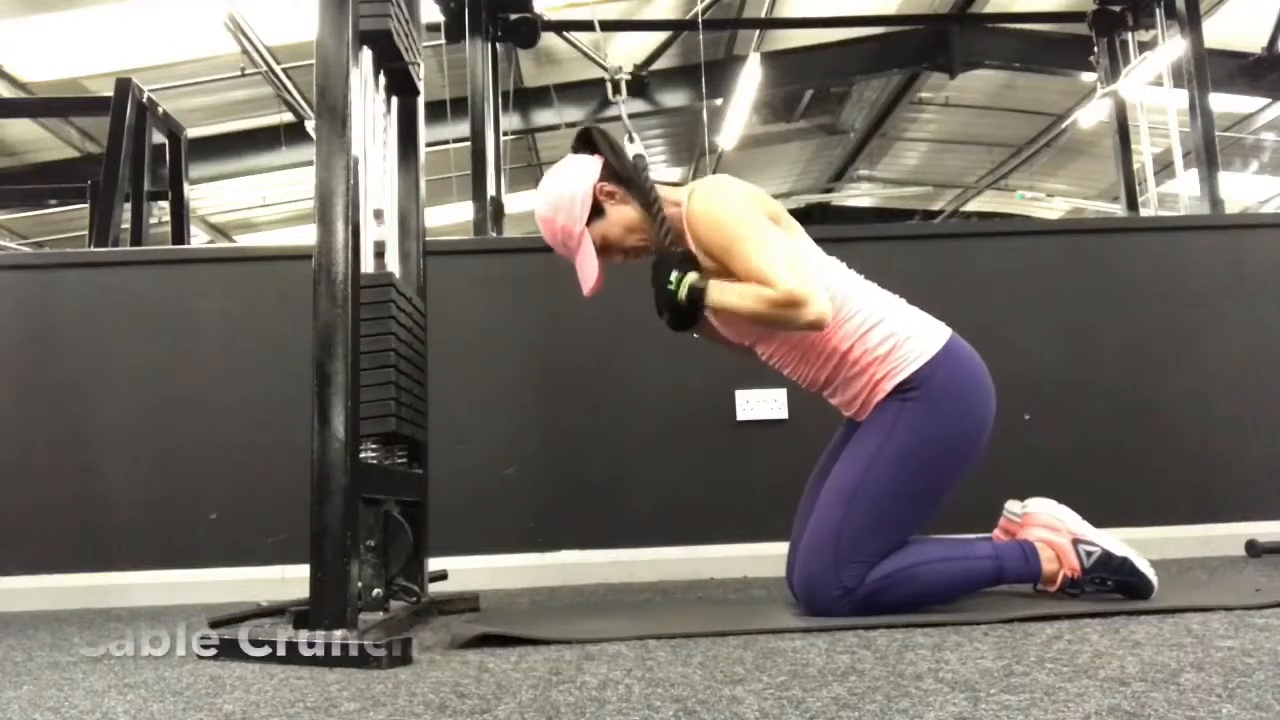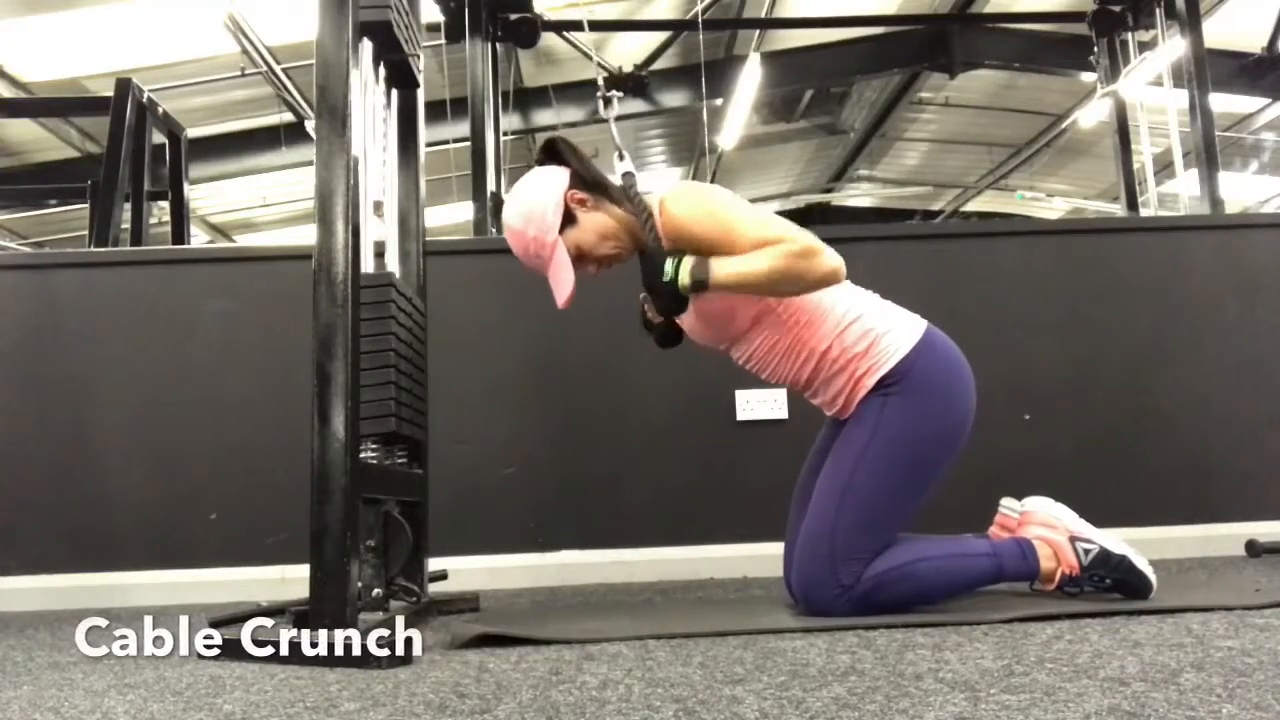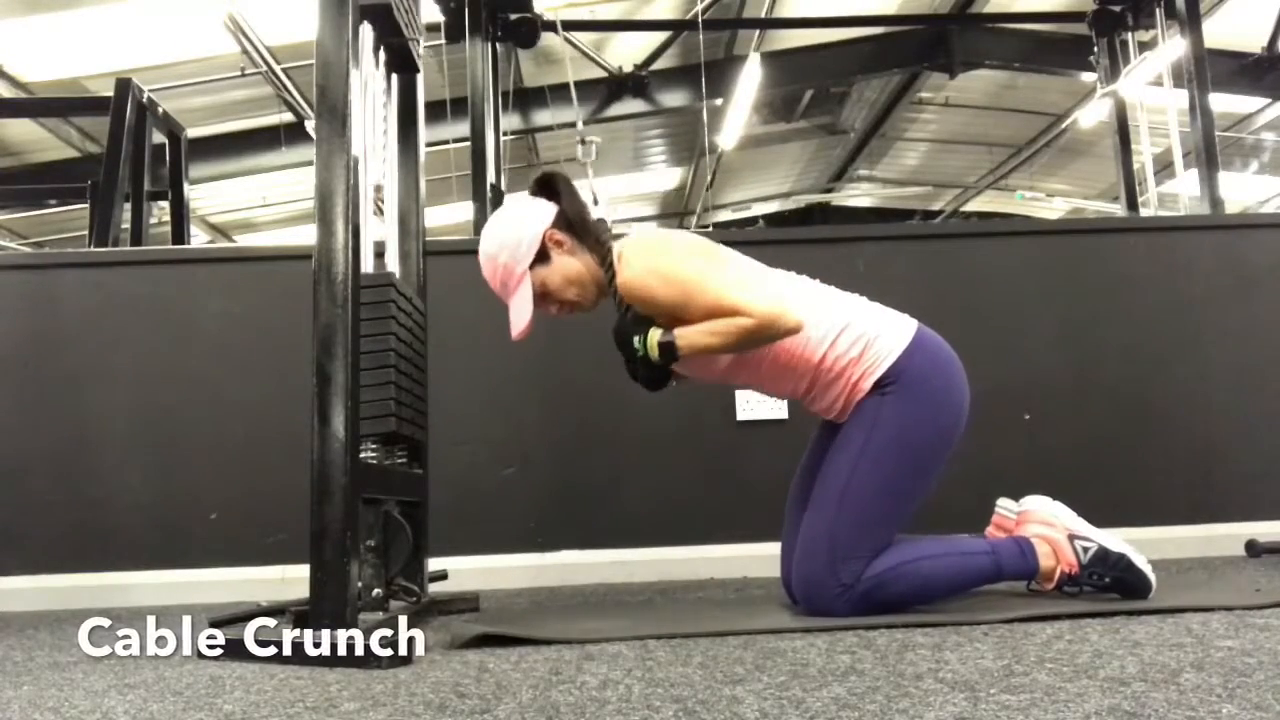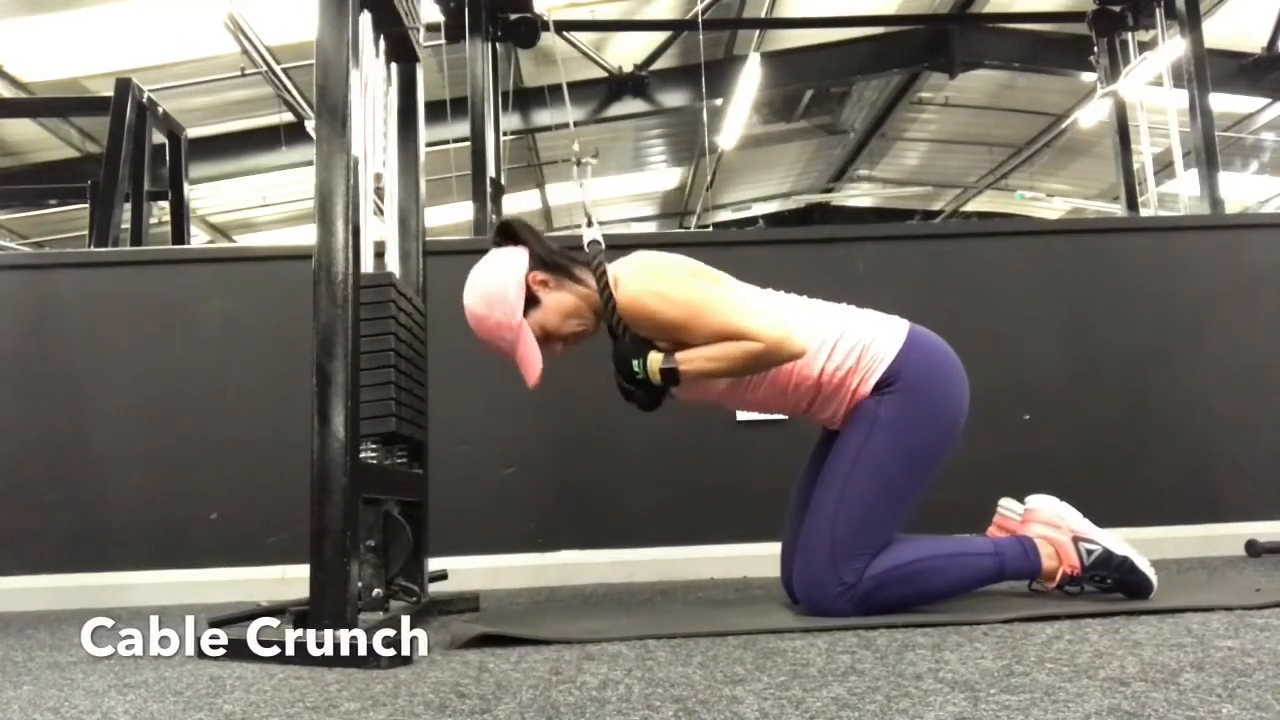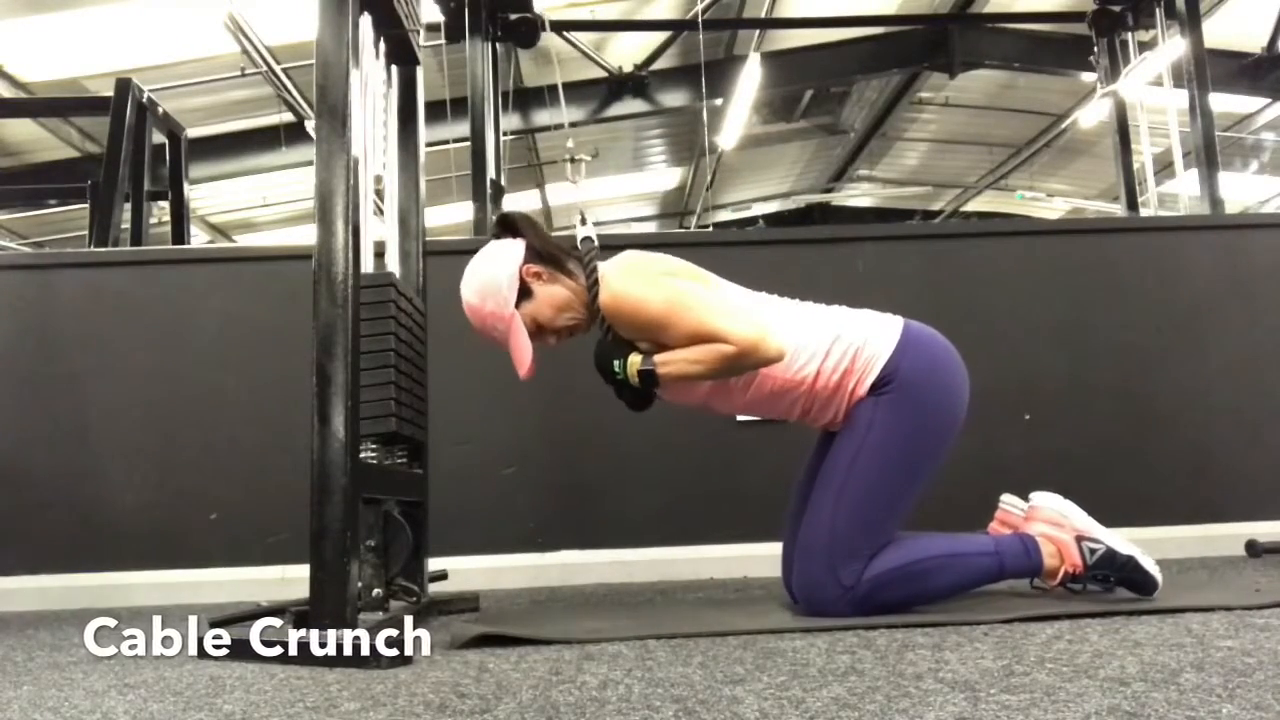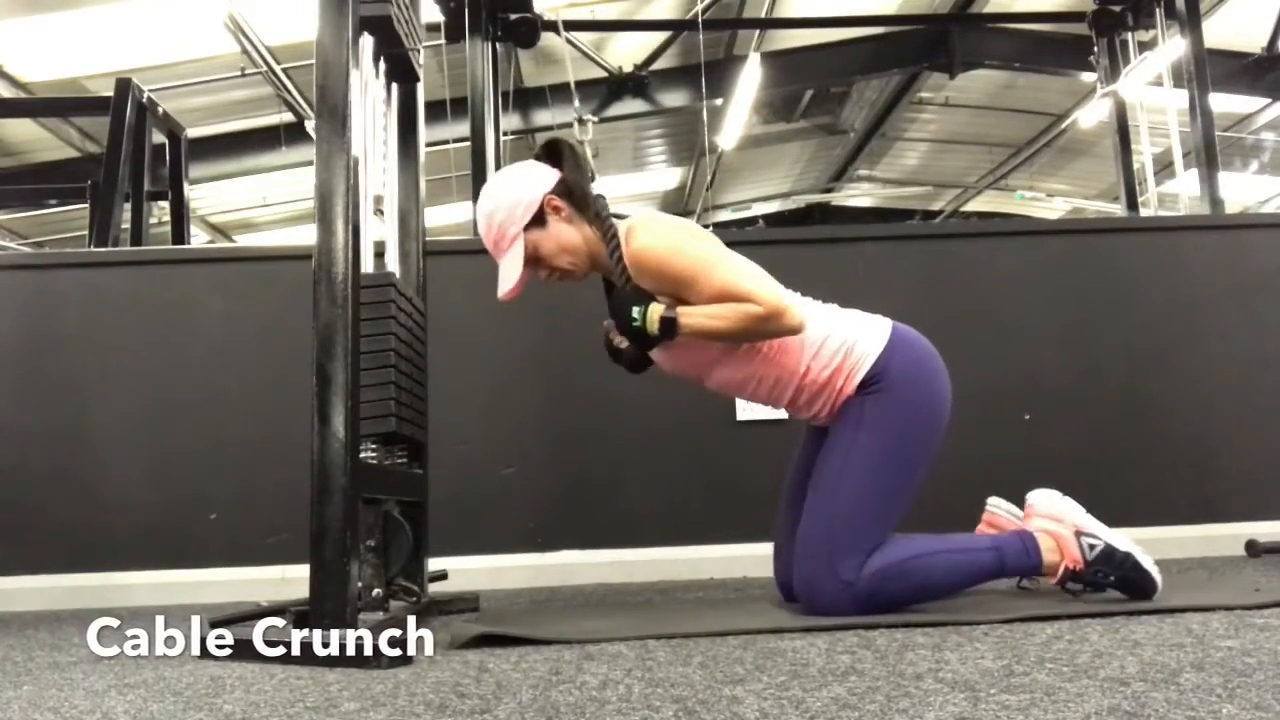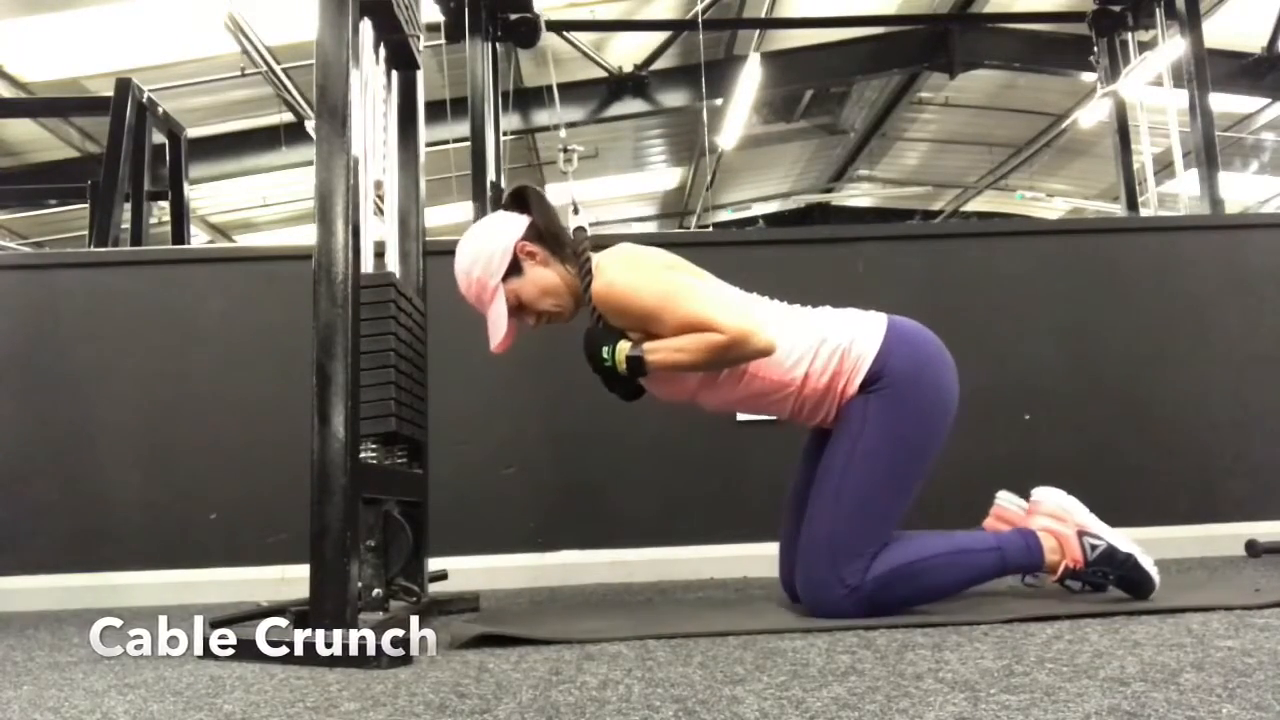
dt=0.7s
person 1, frame 1
left shoulder: (709, 205)
right shoulder: (684, 246)
left elbow: (808, 307)
left wrist: (695, 289)
right wrist: (695, 320)
left hip: (931, 387)
right hip: (897, 394)
left knee: (828, 587)
right knee: (813, 574)
left ankle: (1054, 556)
right ankle: (1018, 533)
person 1, frame 2
left shoulder: (682, 210)
right shoulder: (662, 253)
left elbow: (821, 263)
left wrist: (697, 275)
right wrist: (675, 320)
left hip: (912, 380)
right hip: (873, 392)
left knee: (827, 588)
right knee: (809, 577)
left ankle: (1052, 555)
right ankle: (1013, 531)
person 1, frame 3
left shoulder: (639, 272)
right shoulder: (642, 274)
left elbow: (782, 317)
left wrist: (664, 347)
right wrist: (673, 362)
left hip: (908, 379)
right hip: (873, 388)
left knee: (828, 587)
right knee: (806, 578)
left ankle: (1053, 553)
right ankle: (1018, 528)
person 1, frame 4
left shoulder: (637, 290)
right shoulder: (629, 309)
left elbow: (781, 340)
left wrist: (666, 367)
right wrist: (657, 379)
left hip: (909, 379)
right hip: (876, 390)
left knee: (830, 589)
right knee: (807, 579)
left ankle: (1056, 552)
right ankle: (1017, 531)
person 1, frame 5
left shoulder: (623, 292)
right shoulder: (629, 296)
left elbow: (759, 343)
left wrist: (645, 371)
right wrist: (647, 377)
left hip: (907, 378)
right hip: (881, 385)
left knee: (827, 588)
right knee: (808, 576)
left ankle: (1053, 549)
right ankle: (1015, 529)
person 1, frame 6
left shoulder: (647, 245)
right shoulder: (626, 272)
left elbow: (782, 313)
left wrist: (664, 320)
right wrist: (642, 345)
left hip: (890, 378)
right hip: (853, 394)
left knee: (830, 586)
right knee: (799, 579)
left ankle: (1055, 546)
right ankle: (1000, 531)
person 1, frame 7
left shoulder: (616, 281)
right shoulder: (615, 294)
left elbow: (750, 336)
left wrist: (634, 358)
right wrist: (636, 375)
left hip: (897, 373)
right hip: (863, 384)
left knee: (834, 589)
right knee: (804, 578)
left ankle: (1056, 543)
right ankle: (1008, 526)
